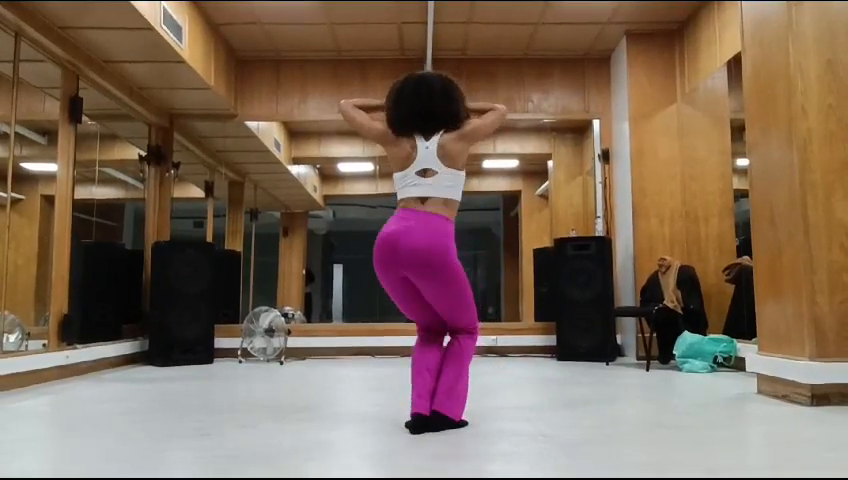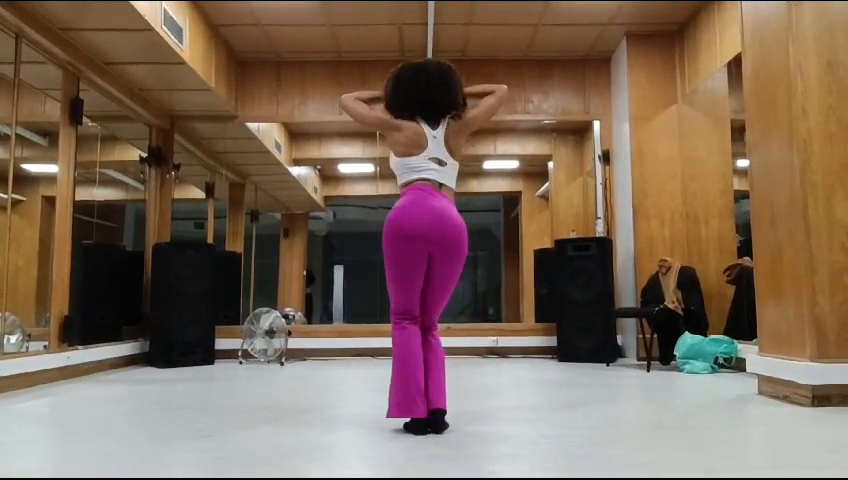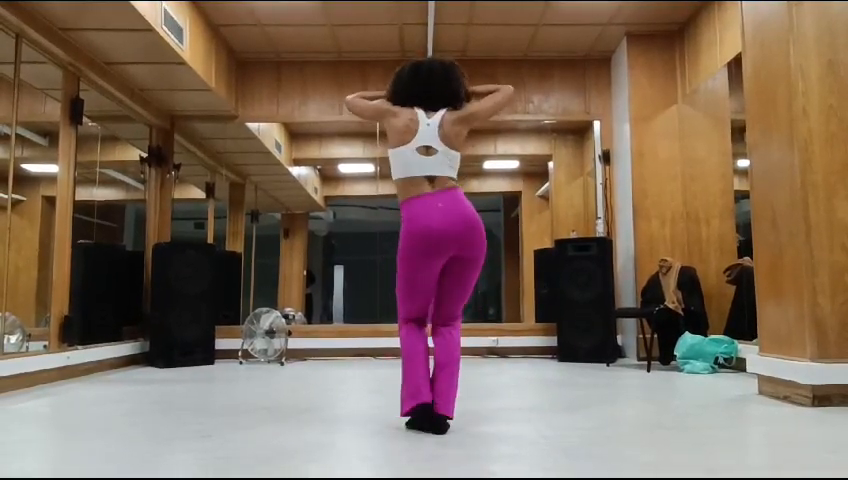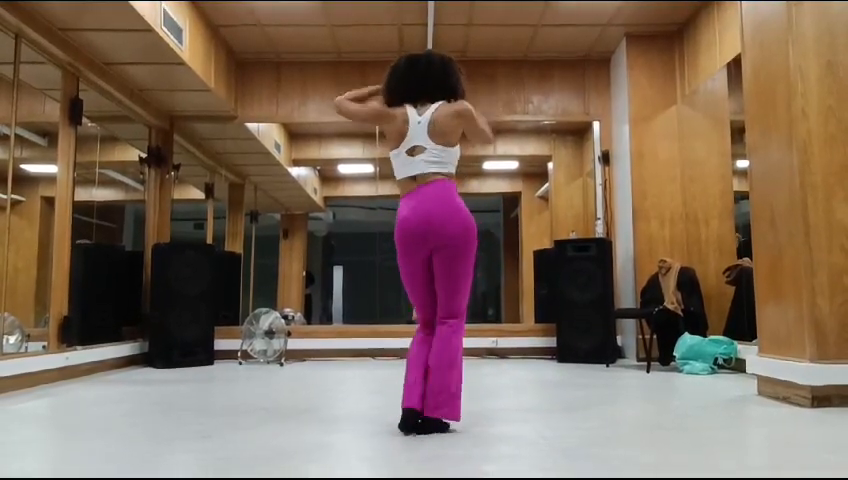
dt=0.4s
person 1, frame 1
left shoulder: (396, 143)
right shoulder: (459, 138)
left elbow: (346, 107)
right elbow: (500, 111)
left wrist: (388, 103)
right wrist: (460, 105)
left hip: (391, 240)
right hip: (432, 243)
left knee: (428, 329)
right knee: (465, 329)
left ankle: (420, 411)
right ankle: (444, 410)
person 1, frame 2
left shoulder: (396, 127)
right shoulder: (457, 128)
left elbow: (348, 101)
right elbow: (500, 91)
left wrist: (385, 94)
right wrist: (460, 92)
left hip: (410, 216)
right hip: (452, 225)
left knee: (405, 318)
right knee: (427, 322)
left ankle: (416, 413)
right ankle: (436, 409)
person 1, frame 3
left shoulder: (395, 116)
right shoulder: (458, 119)
left elbow: (351, 100)
right elbow: (507, 91)
left wrist: (390, 96)
right wrist: (466, 91)
left hip: (421, 225)
right hip: (464, 219)
left knee: (411, 319)
right knee: (447, 321)
left ankle: (419, 401)
right ankle: (441, 412)
person 1, frame 4
left shoulder: (390, 115)
right shoulder: (457, 112)
left elbow: (340, 103)
right elbow: (486, 136)
left wrist: (381, 89)
left hip: (410, 221)
right hip: (449, 212)
left knee: (427, 321)
right knee: (451, 318)
left ankle: (412, 408)
right ankle: (435, 411)
